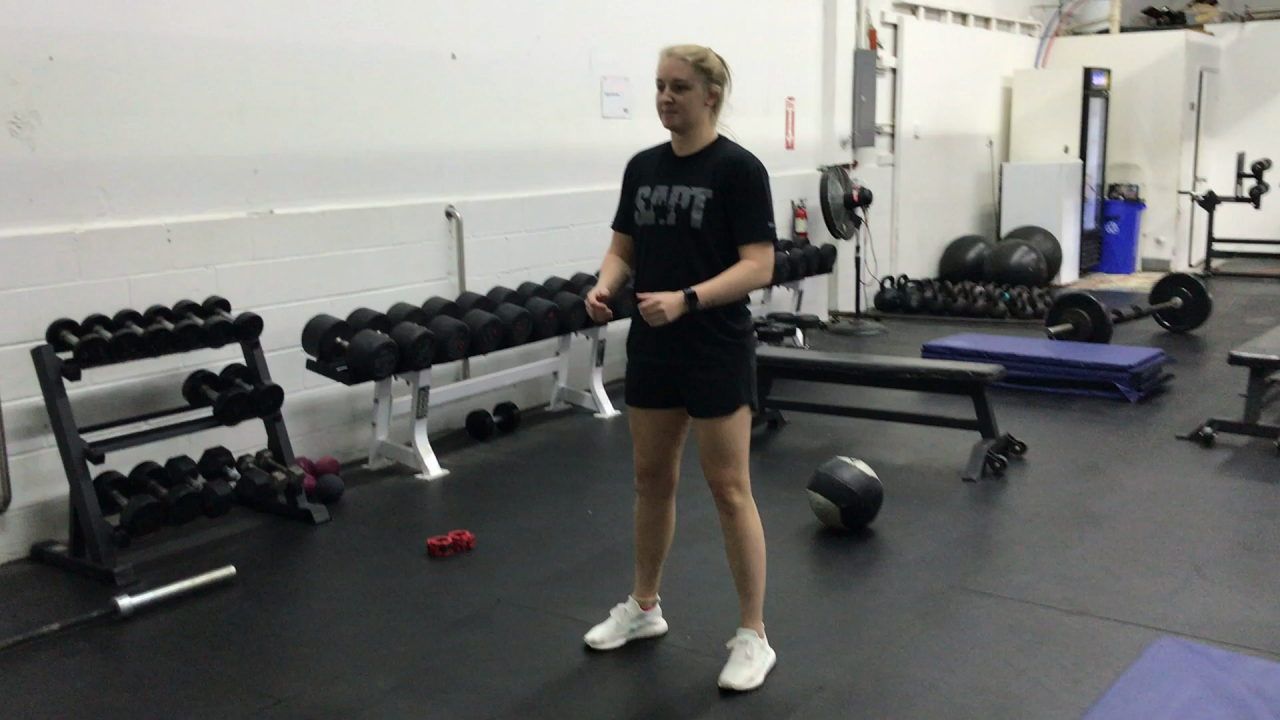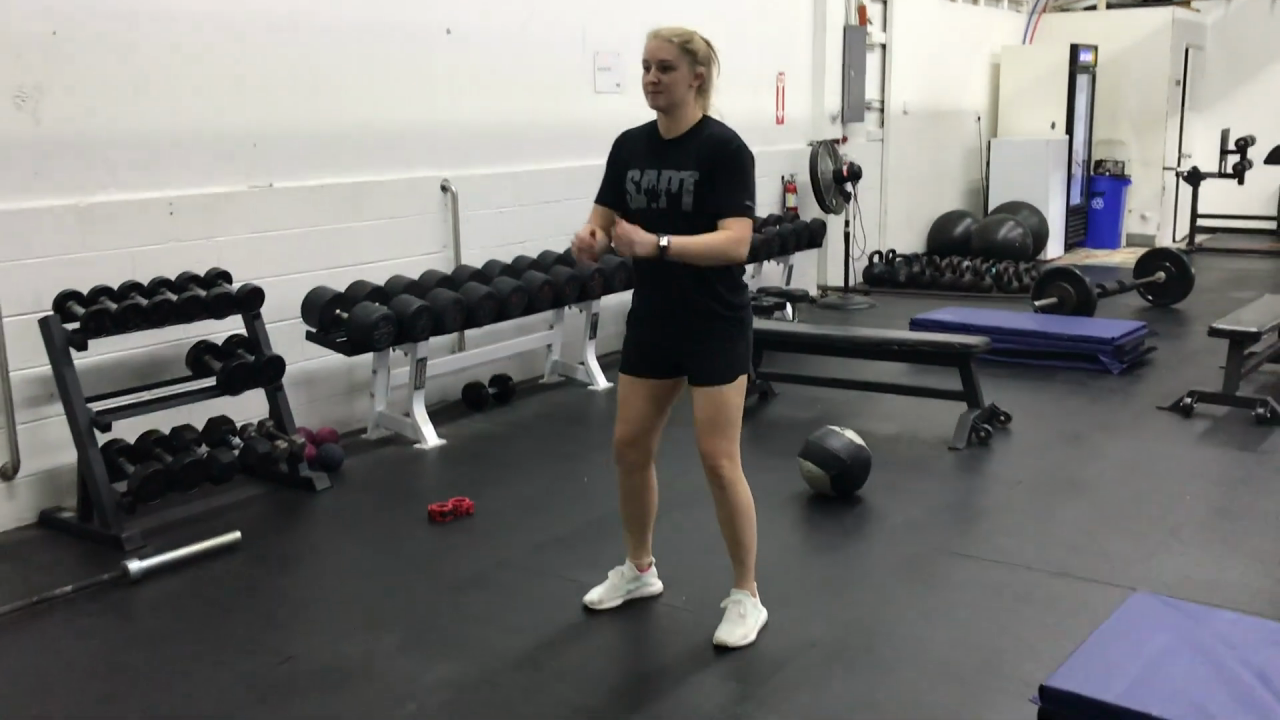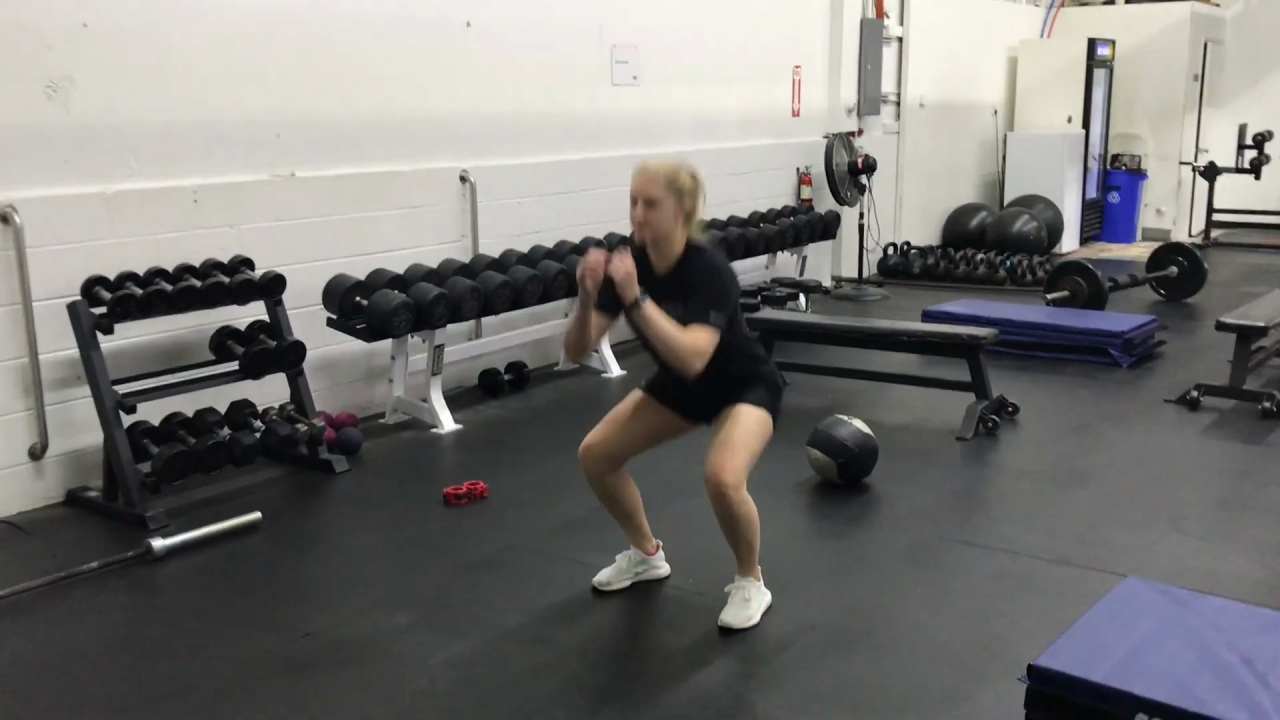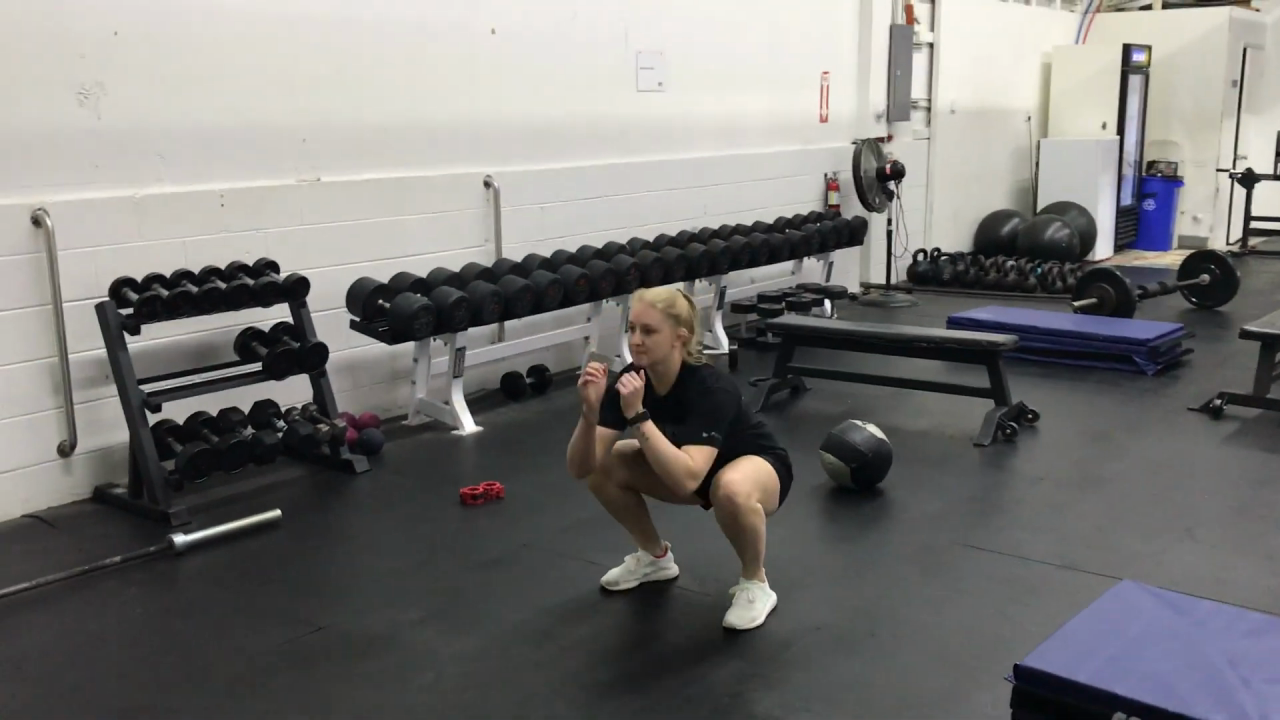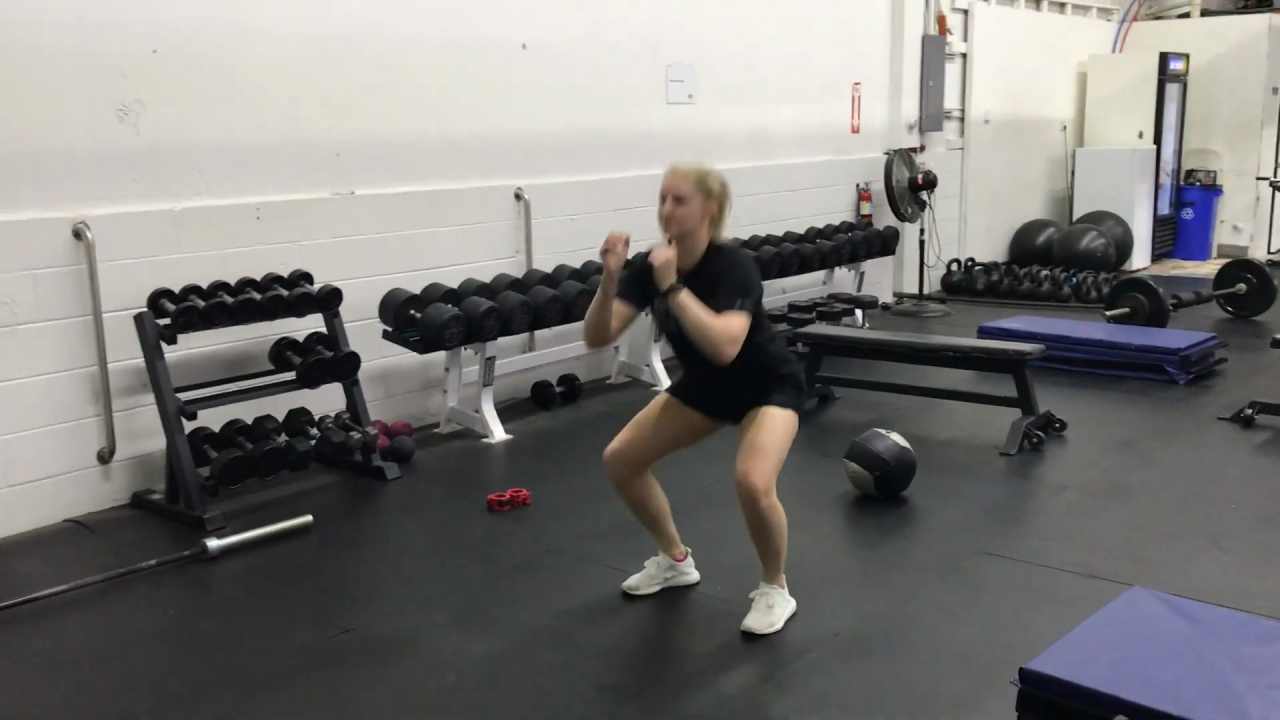
dt=0.4s
person 1, frame 1
left shoulder: (738, 168)
right shoulder: (642, 167)
left elbow: (758, 267)
right elbow: (623, 250)
left wrist: (686, 300)
right wrist: (603, 289)
left hip: (717, 353)
right hip: (650, 349)
left knee: (728, 488)
right knee: (651, 480)
left ankle: (753, 636)
right ankle: (643, 608)
person 1, frame 2
left shoulder: (724, 147)
right shoulder: (629, 146)
left elbow: (736, 245)
right elbow: (606, 227)
left wrist: (655, 243)
right wrist: (591, 239)
left hip: (716, 326)
right hip: (651, 322)
left knee: (717, 459)
right knee: (632, 448)
left ankle: (746, 596)
right ankle: (639, 570)
person 1, frame 3
left shoulder: (711, 271)
right shoulder: (625, 264)
left elbow: (691, 358)
right elbow: (576, 350)
left wrist: (636, 299)
right wrist: (588, 296)
left hip: (746, 388)
right hip: (675, 385)
left knee: (722, 477)
right knee: (594, 455)
left ankle: (750, 580)
right ankle: (646, 554)
person 1, frame 4
left shoulder: (711, 389)
right shoulder: (630, 383)
left elbow: (686, 481)
right elbow: (579, 469)
left wrist: (637, 415)
right wrist: (589, 411)
left hip: (758, 462)
left knee: (730, 488)
right knee: (602, 471)
left ankle: (755, 583)
right ankle: (655, 556)
person 1, frame 5
left shoulder: (733, 267)
right shoulder: (652, 263)
left elbow: (725, 346)
right elbow: (598, 338)
left wrist: (672, 288)
right wrist: (611, 279)
left hip: (768, 386)
right hip: (703, 385)
left knee: (751, 483)
right knee: (619, 460)
left ankle: (775, 590)
right ankle: (674, 559)
